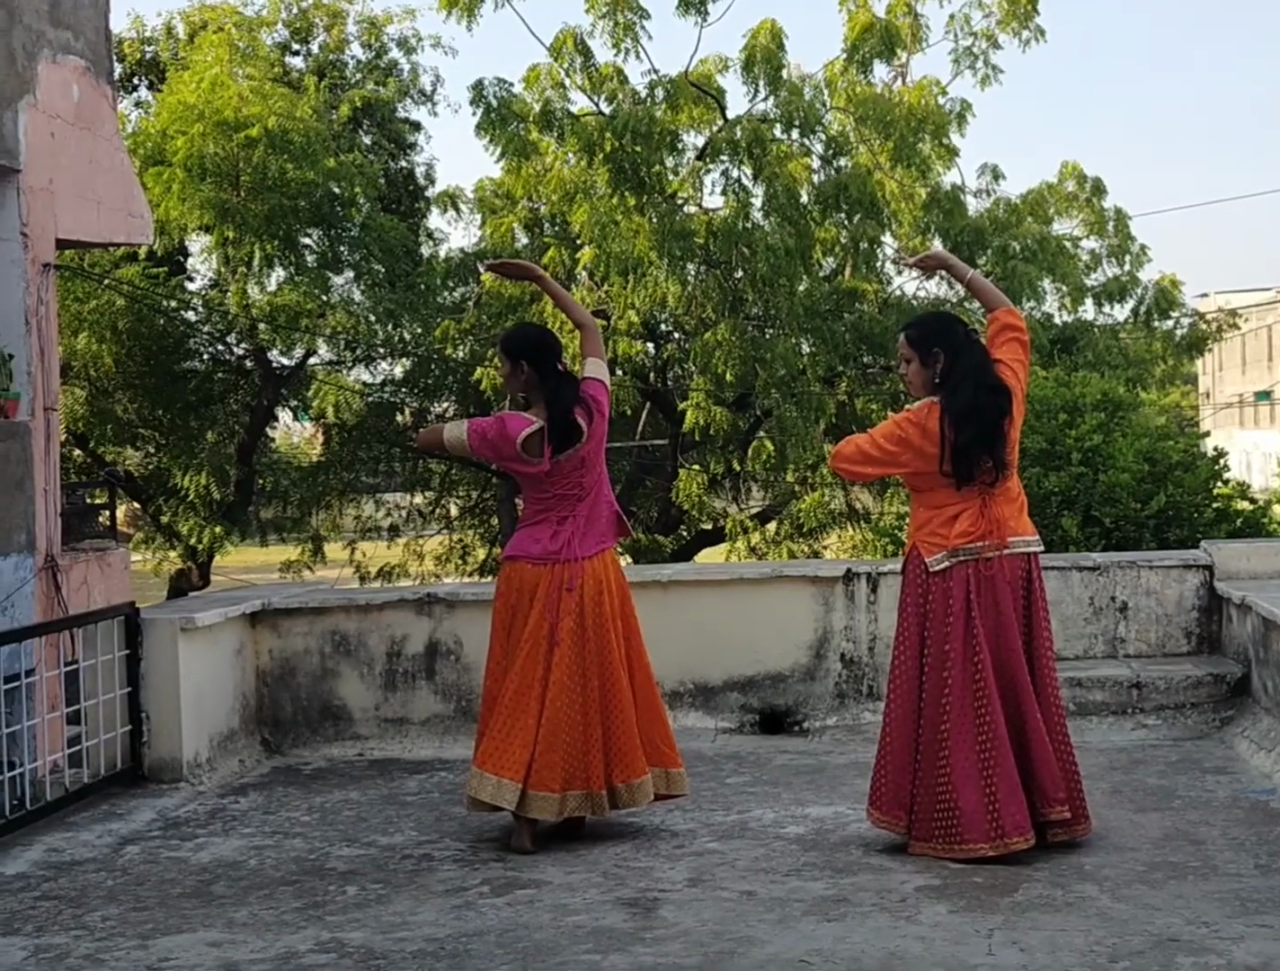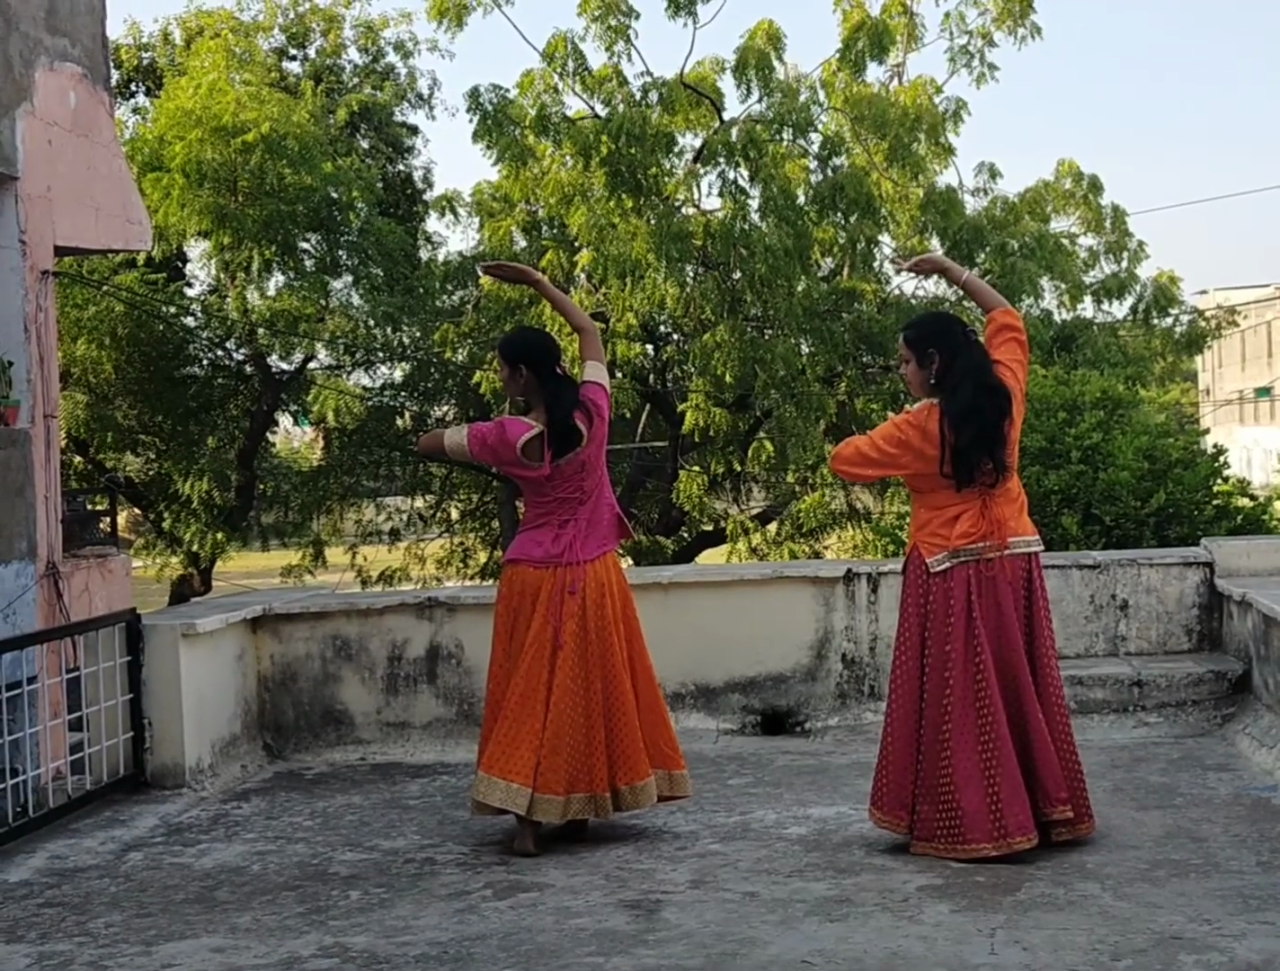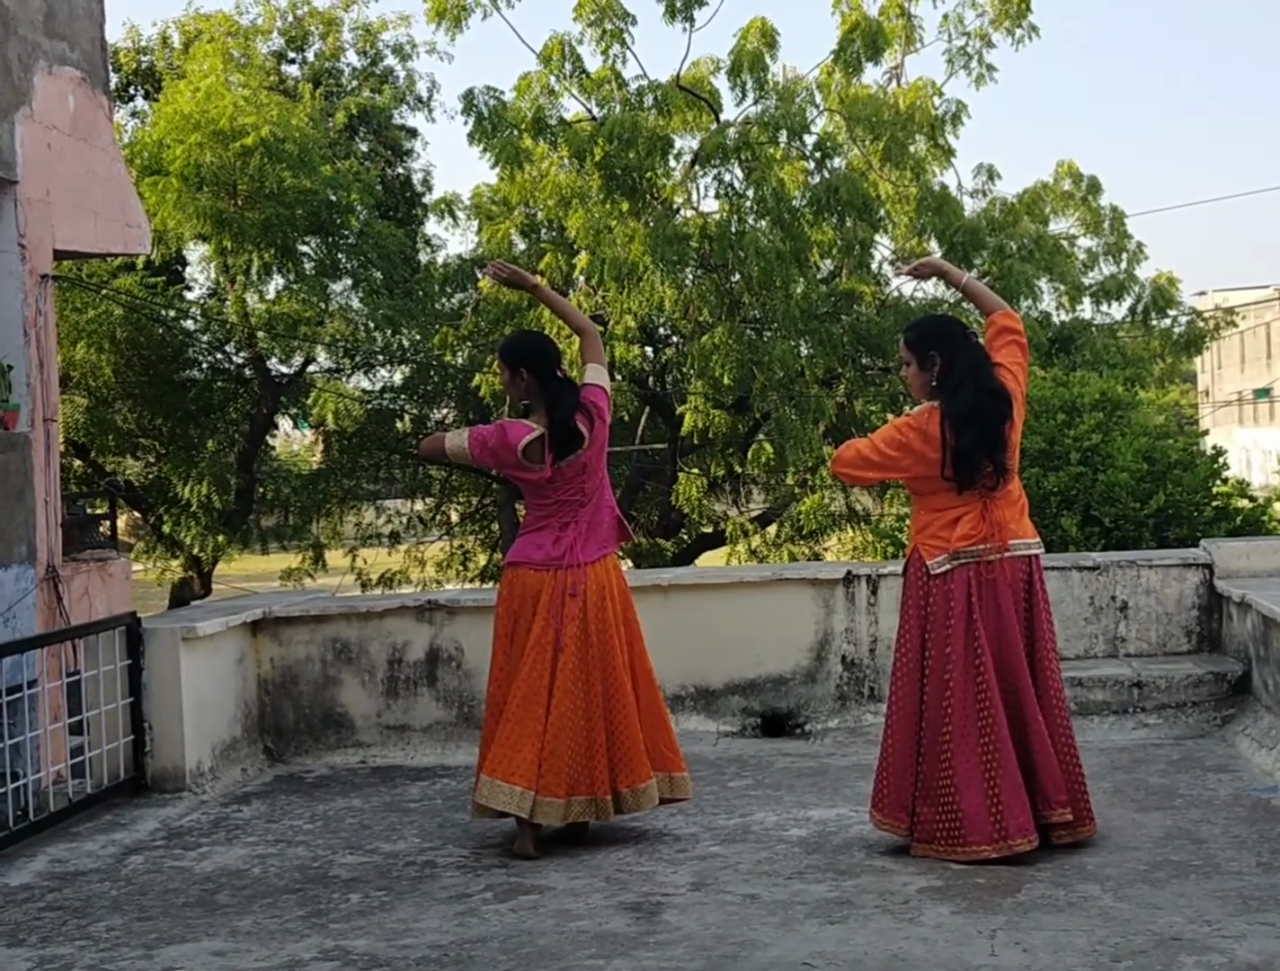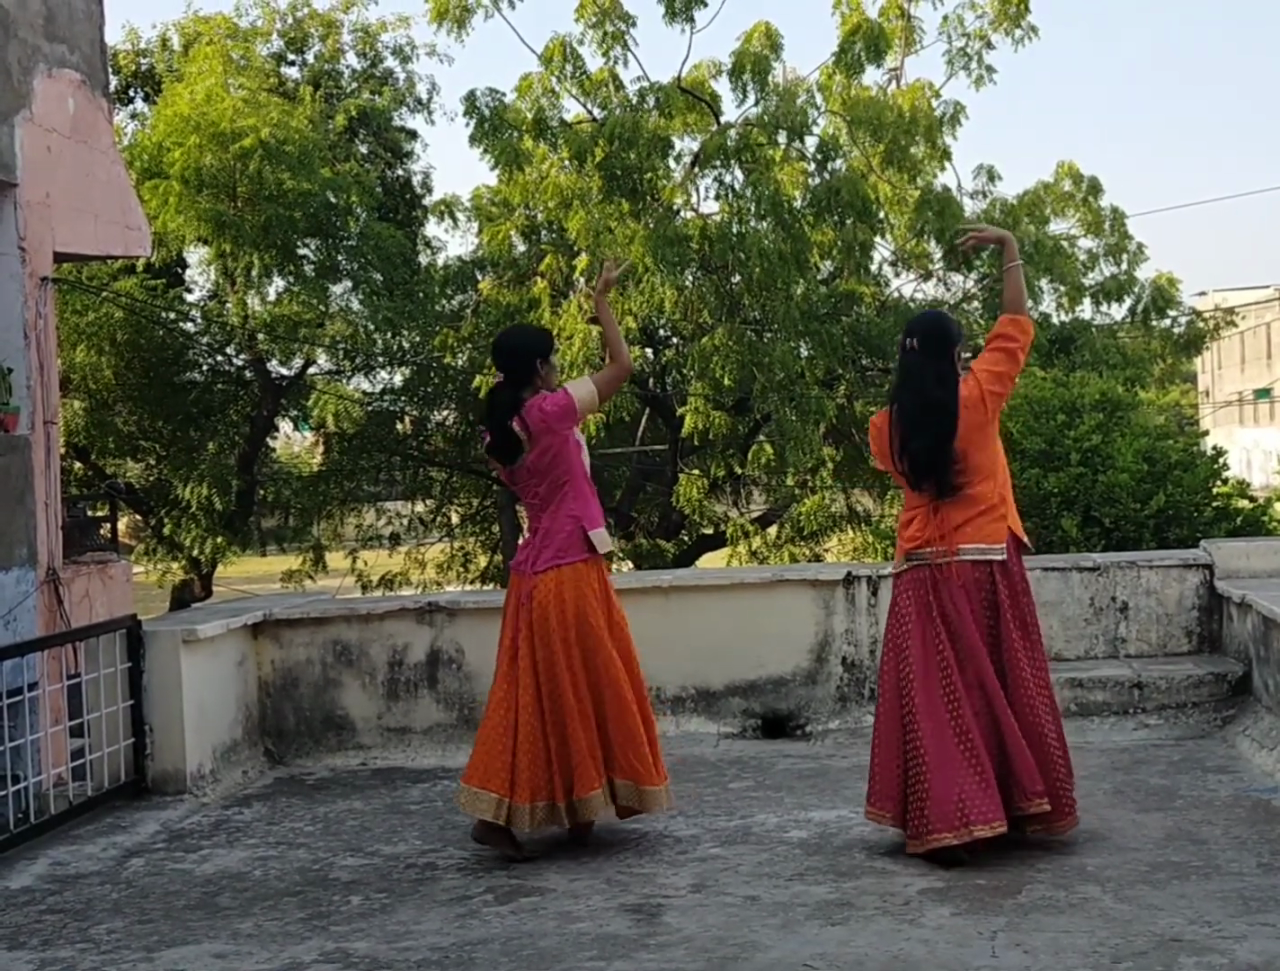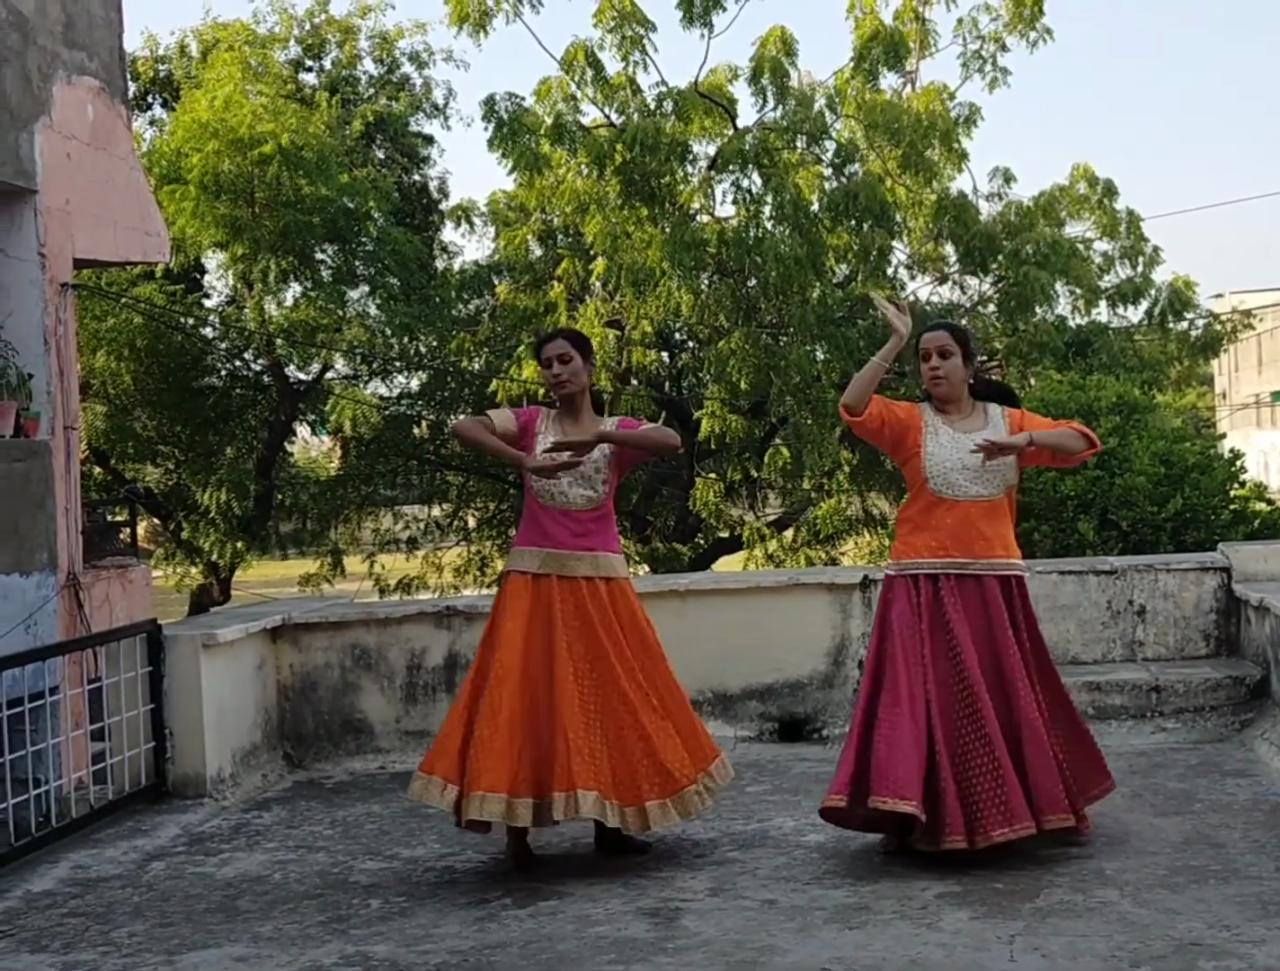
dt=0.7s
person 1, frame 1
left shoulder: (920, 425)
right shoulder: (1005, 396)
left elbow: (843, 457)
right elbow: (1009, 319)
left wrist: (888, 439)
right wrist: (955, 267)
left hip: (950, 574)
right hip: (1013, 562)
left knee: (957, 699)
right knee: (1019, 688)
left ankle: (968, 824)
right ankle: (1042, 810)
person 1, frame 2
left shoulder: (919, 427)
right shoulder: (1004, 395)
left elbow: (844, 459)
right elbow: (1006, 319)
left wrist: (887, 440)
right wrist: (950, 270)
left hip: (951, 574)
right hip: (1012, 561)
left knee: (960, 700)
right knee: (1020, 688)
left ankle: (970, 823)
right ankle: (1045, 808)
person 1, frame 3
left shoulder: (919, 429)
right shoulder: (1005, 397)
left elbow: (844, 461)
right elbow: (1006, 320)
left wrist: (892, 444)
right wrist: (949, 273)
left hip: (950, 575)
right hip: (1013, 563)
left knee: (958, 700)
right knee: (1019, 689)
left ankle: (966, 826)
right ankle: (1042, 811)
person 1, frame 4
left shoulder: (890, 423)
right shoulder: (977, 397)
right elbow: (1016, 325)
right wrist: (1009, 251)
left hip: (925, 572)
right hip: (986, 566)
left knee: (936, 693)
right knee: (1003, 686)
left ankle: (943, 822)
right ankle: (1020, 805)
person 1, frame 5
left shoulder: (1008, 418)
right shoulder: (909, 423)
left elbow: (1083, 443)
right elbow: (853, 408)
left wrist: (1025, 440)
right wrist: (895, 345)
left hip: (995, 583)
right hip: (924, 583)
left knee: (1008, 695)
right knee: (921, 694)
left ankle: (1022, 801)
right ankle: (905, 812)
person 2, frame 1
left shoulder: (508, 432)
right shoulder: (591, 408)
left elbow: (425, 439)
right elbow: (590, 329)
right wrist: (540, 278)
left hip: (534, 576)
right hip: (593, 573)
left knee: (530, 689)
right knee: (589, 685)
left ankle: (526, 815)
right ankle: (577, 805)
person 2, frame 2
left shoulder: (509, 436)
right shoulder: (591, 412)
left elbow: (426, 444)
right elbow: (590, 332)
right wrist: (538, 282)
left hip: (536, 578)
right hip: (593, 575)
left knee: (534, 693)
right knee: (591, 688)
left ankle: (529, 818)
right ankle: (581, 809)
person 2, frame 3
left shoulder: (509, 439)
right shoulder: (593, 414)
left elbow: (428, 447)
right elbow: (591, 334)
right wrist: (535, 286)
left hip: (535, 580)
right hip: (594, 577)
left knee: (534, 694)
right knee: (592, 690)
left ankle: (528, 815)
right ankle: (580, 807)
person 2, frame 4
left shoulder: (498, 431)
right shoulder: (549, 412)
right elbow: (621, 366)
right wrist: (601, 301)
left hip: (537, 573)
right hip: (571, 571)
left knee: (538, 693)
right knee: (583, 690)
left ankle: (514, 813)
right ankle: (561, 811)
person 2, frame 5
left shoulder: (622, 430)
right shoulder: (530, 421)
left elbow: (671, 442)
right elbow: (463, 428)
left wrist: (599, 435)
right wrist: (527, 459)
left hip: (601, 580)
right hip: (535, 577)
left knee: (615, 697)
right knee: (528, 696)
left ankle: (613, 824)
right ankle: (519, 823)
